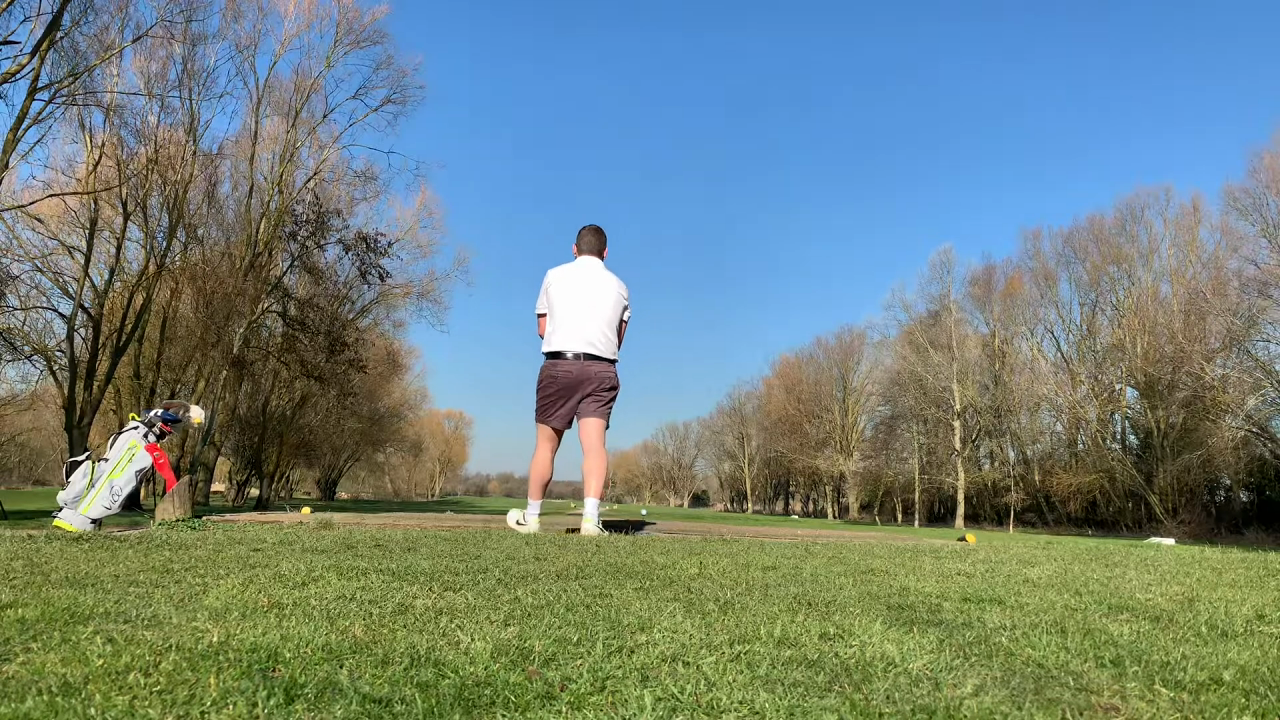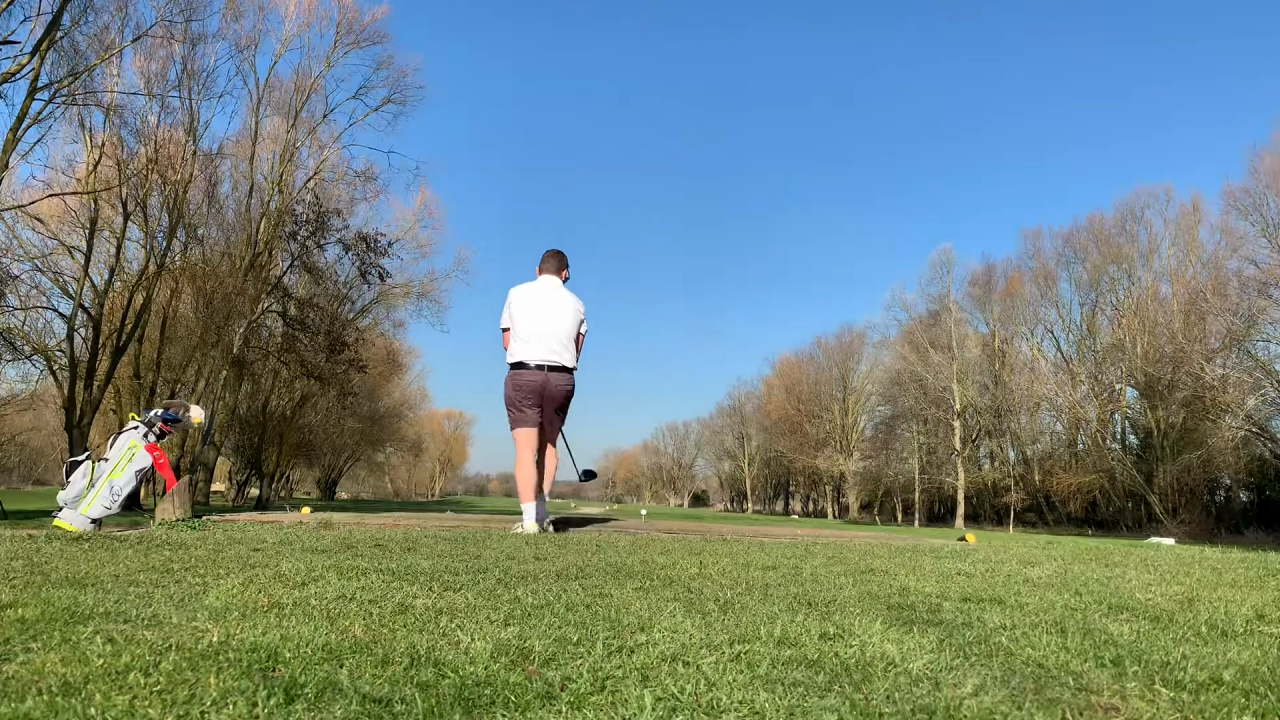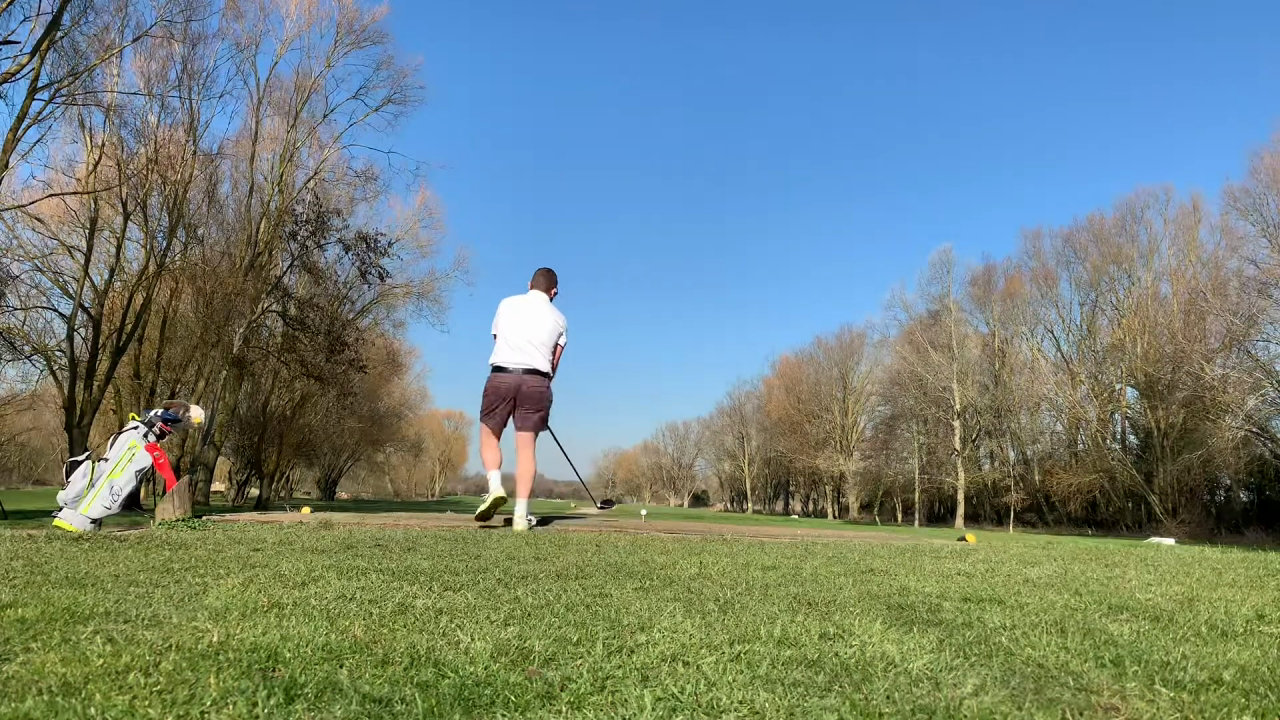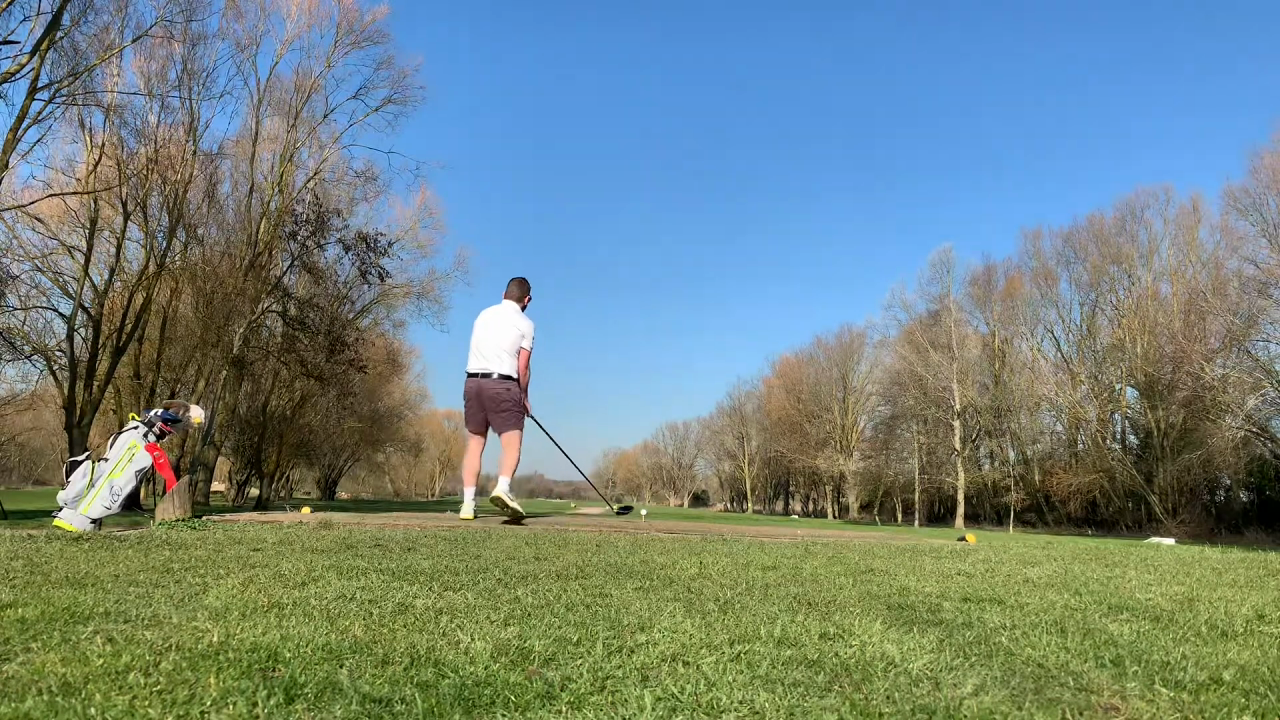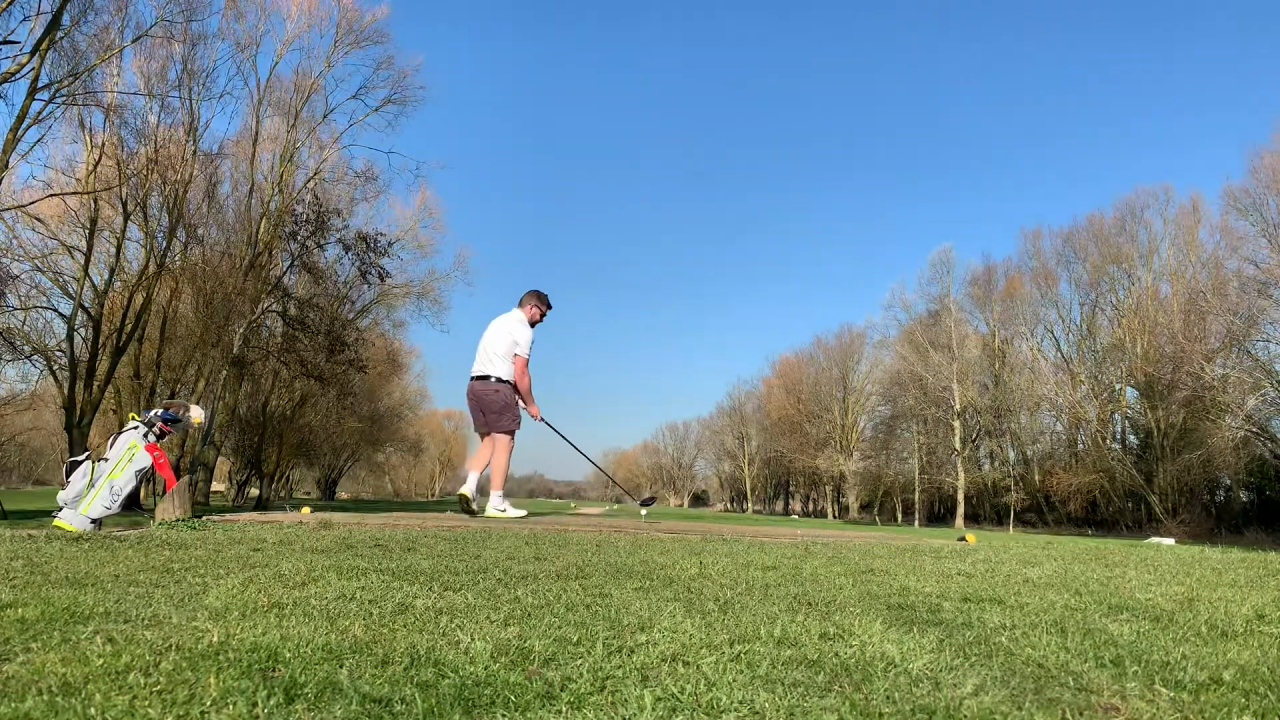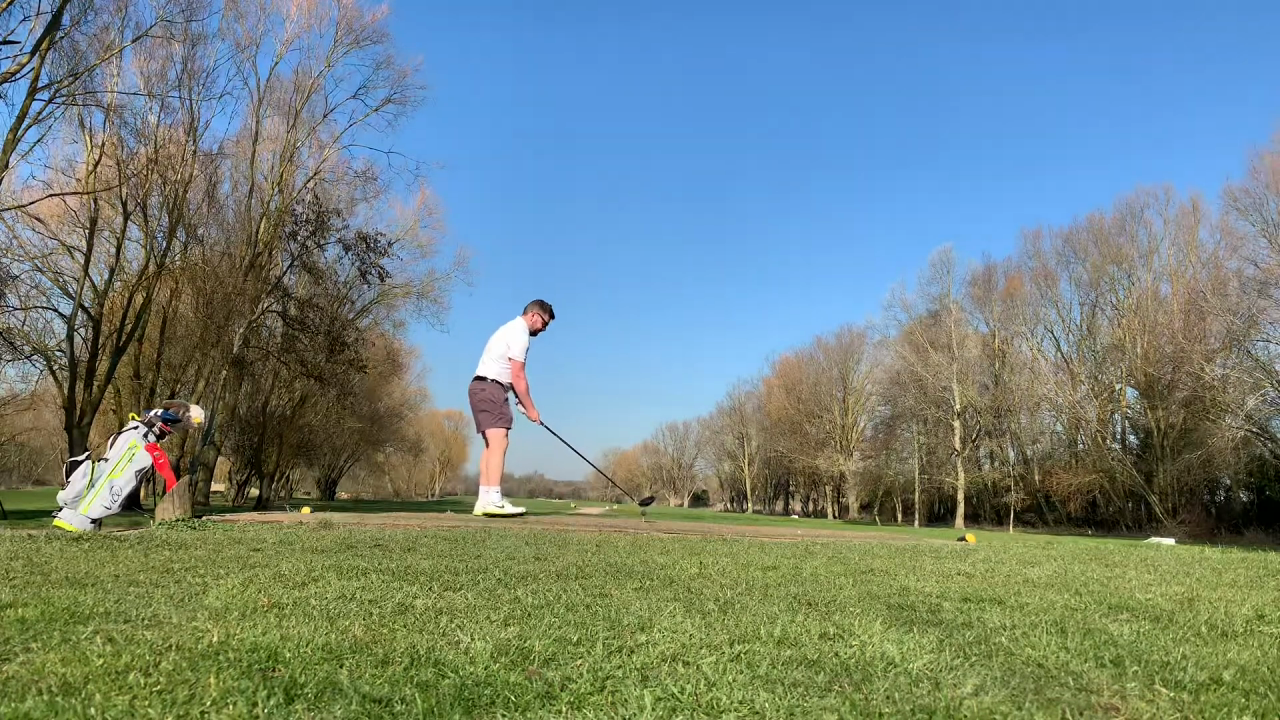
dt=0.5s
person 1, frame 1
left shoulder: (554, 275)
right shoulder: (618, 287)
left elbow: (543, 329)
right elbow: (618, 338)
left hip: (559, 367)
right hip: (601, 370)
left knee: (546, 445)
right knee: (594, 445)
left ankle: (530, 516)
right ankle: (591, 518)
person 1, frame 2
left shoulder: (516, 293)
right shoulder: (575, 303)
left elbow: (507, 342)
right elbow: (576, 350)
left hip: (523, 376)
right hip: (561, 379)
left knee: (525, 450)
right knee: (548, 446)
left ankle: (529, 520)
right ankle: (541, 513)
person 1, frame 3
left shoulder: (507, 304)
right shoulder: (558, 317)
right elbow: (554, 362)
left hip: (501, 378)
right hip: (536, 382)
left knee: (489, 439)
right knee: (526, 449)
left ankle: (495, 487)
right ankle: (521, 513)
person 1, frame 4
left shoulder: (484, 315)
right shoulder: (525, 324)
right elbow: (523, 368)
right wrist: (524, 398)
left hip: (474, 382)
right hip: (503, 385)
left knee: (475, 444)
right knee: (512, 444)
left ankle: (468, 503)
right ankle: (502, 488)
person 1, frame 5
left shoulder: (502, 320)
right shoulder: (523, 330)
right elbow: (521, 373)
left wrist: (519, 396)
right wrist: (531, 404)
left hip: (477, 385)
right hip: (497, 388)
left knee: (489, 442)
right knee: (504, 444)
left ankle: (469, 486)
right ankle: (496, 503)
person 1, frame 6
left shoulder: (512, 329)
right shoulder: (520, 335)
right elbow: (518, 377)
left wrist: (521, 401)
right wrist: (531, 408)
left hip: (482, 388)
right hip: (489, 389)
left knee: (491, 445)
right knee: (499, 442)
left ankle: (483, 501)
right ankle: (494, 499)
